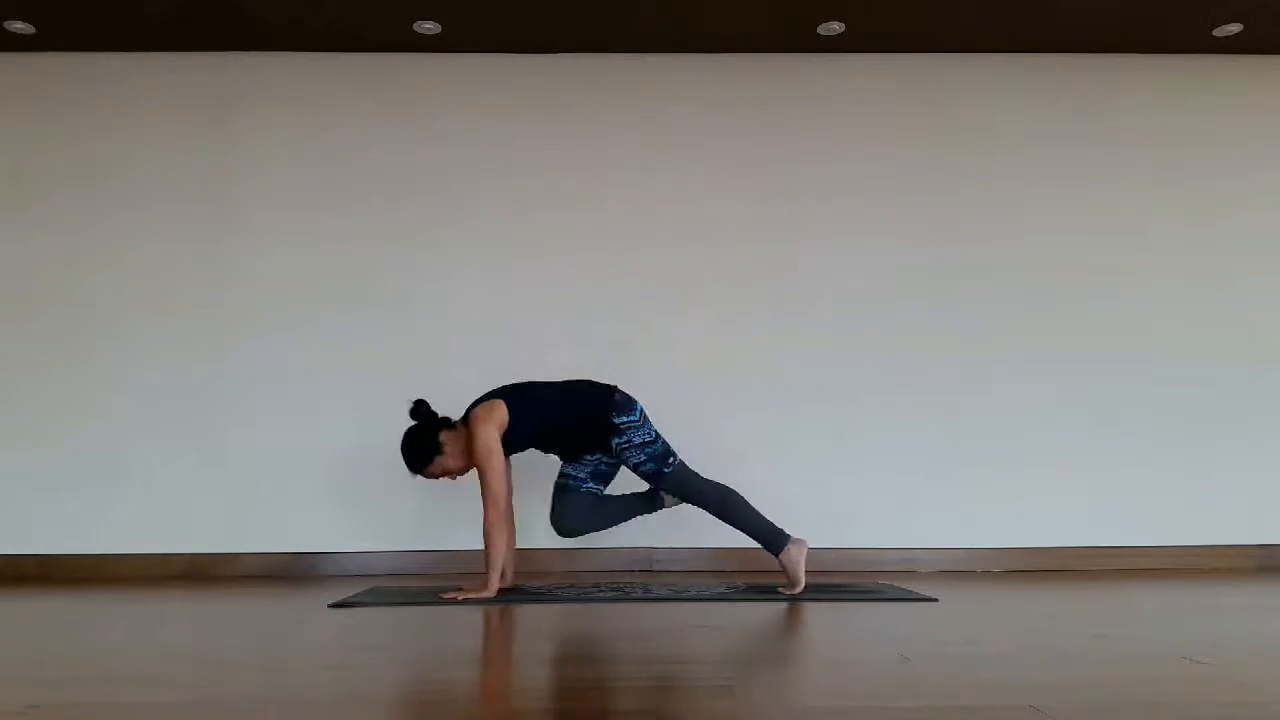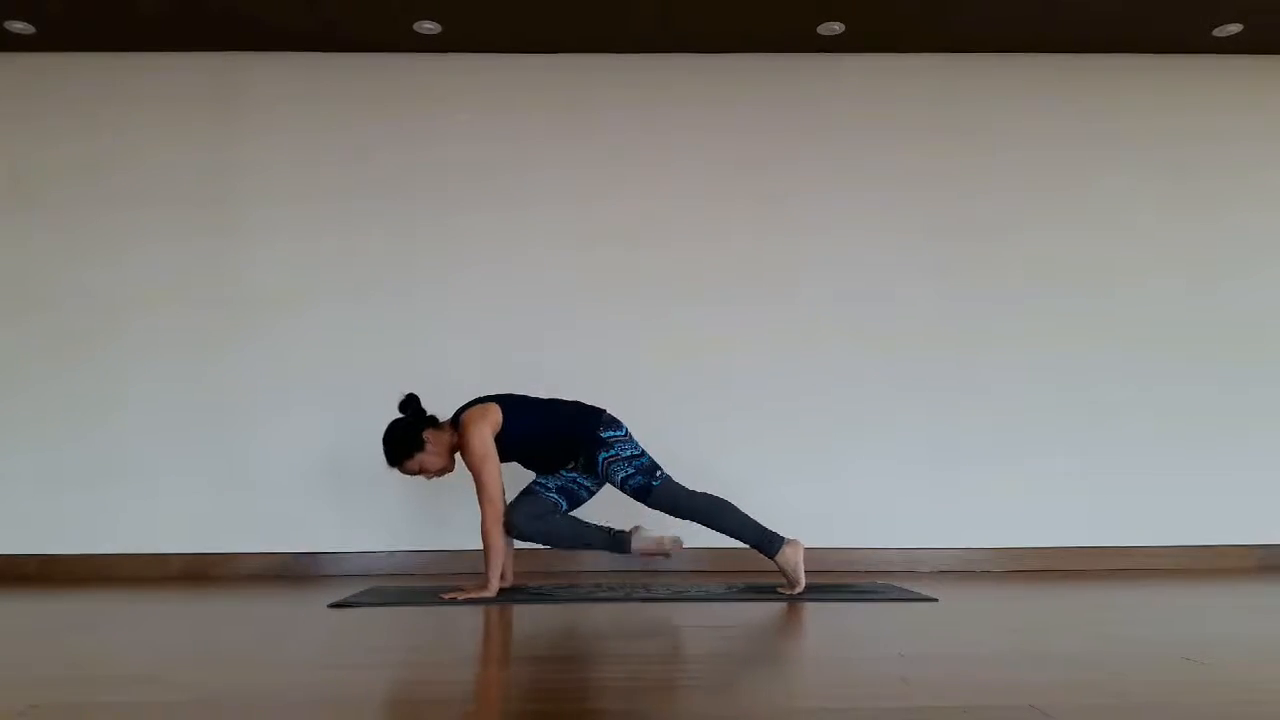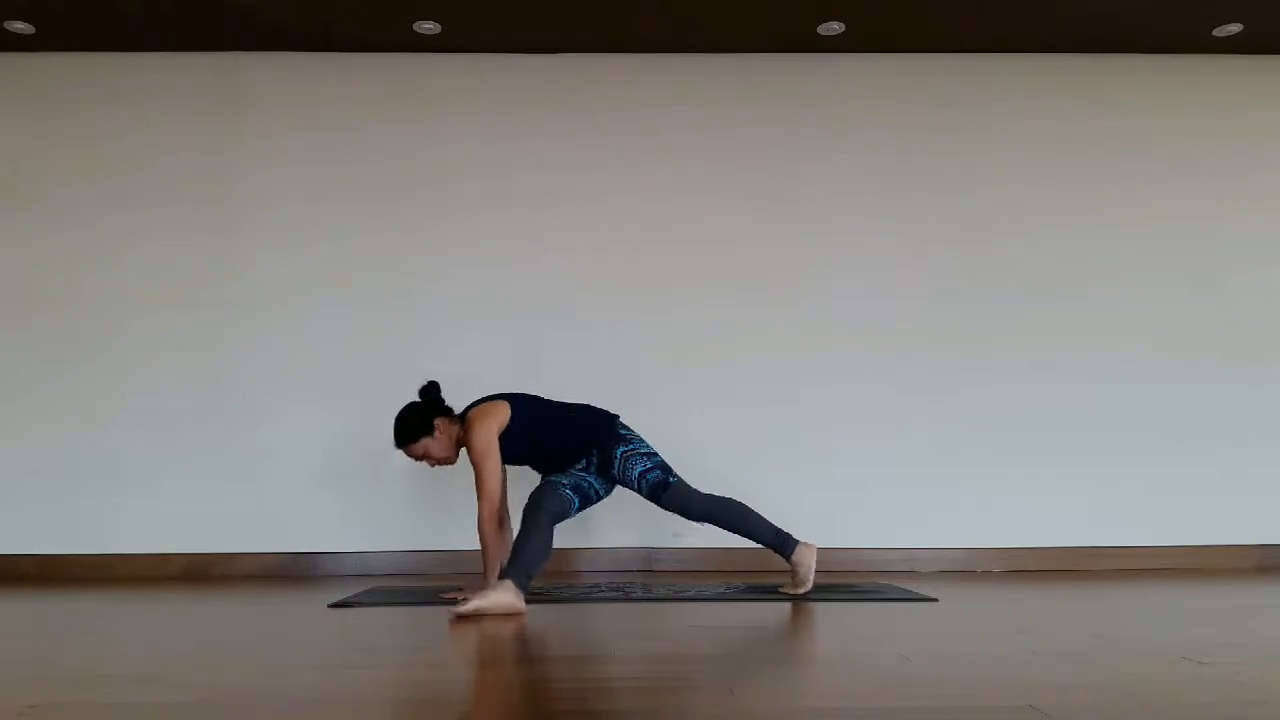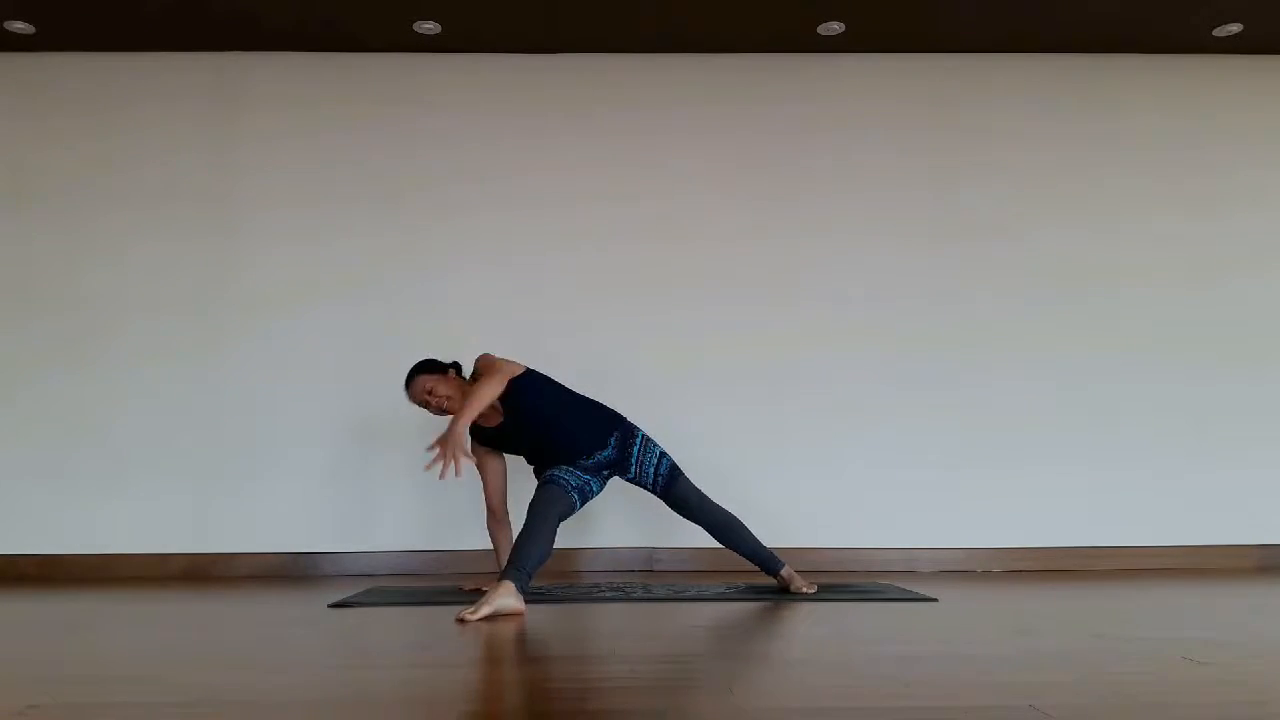
dt=0.2s
person 1, frame 1
left shoulder: (481, 426)
right shoulder: (479, 429)
left elbow: (497, 509)
right elbow: (501, 508)
left wrist: (492, 583)
right wrist: (505, 571)
left hip: (612, 415)
right hip: (588, 442)
left knee: (690, 485)
right knee: (567, 521)
left ankle: (786, 547)
right ankle: (659, 495)
person 1, frame 2
left shoulder: (473, 427)
right shoulder: (468, 442)
left elbow: (492, 510)
right elbow: (498, 515)
left wrist: (491, 582)
right wrist: (502, 572)
left hip: (599, 437)
right hip: (570, 465)
left knee: (677, 500)
right knee: (520, 519)
left ankle: (781, 548)
right ankle: (629, 543)
person 1, frame 3
left shoulder: (479, 421)
right shoulder: (480, 441)
left elbow: (490, 505)
right elbow: (498, 515)
left wrist: (492, 576)
right wrist: (501, 574)
left hip: (606, 441)
right hip: (575, 469)
left knee: (690, 502)
right knee: (537, 512)
left ankle: (794, 550)
person 1, frame 4
left shoulder: (489, 371)
right shoulder: (484, 438)
left elbow: (490, 381)
right elbow: (496, 501)
left wrist: (457, 427)
right wrist: (506, 569)
left hip: (612, 435)
right hip: (571, 465)
left knee: (693, 503)
right knee: (543, 509)
left ankle: (779, 569)
right ankle: (509, 588)
